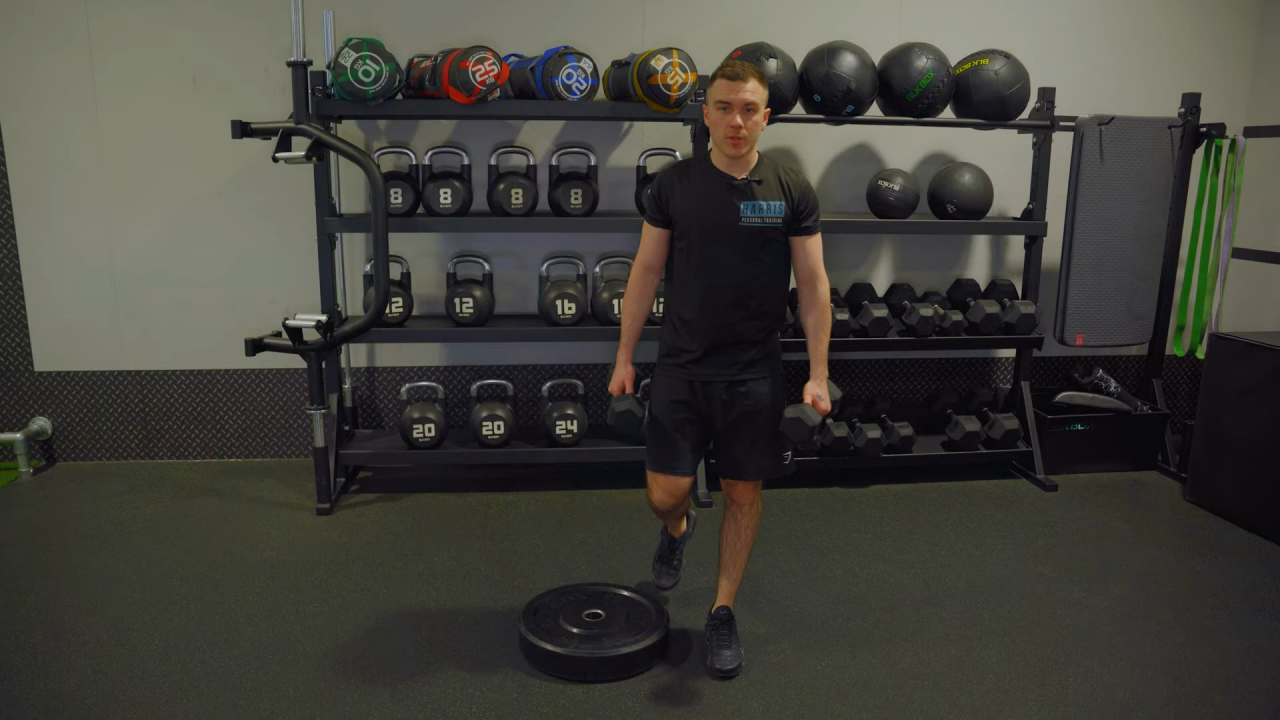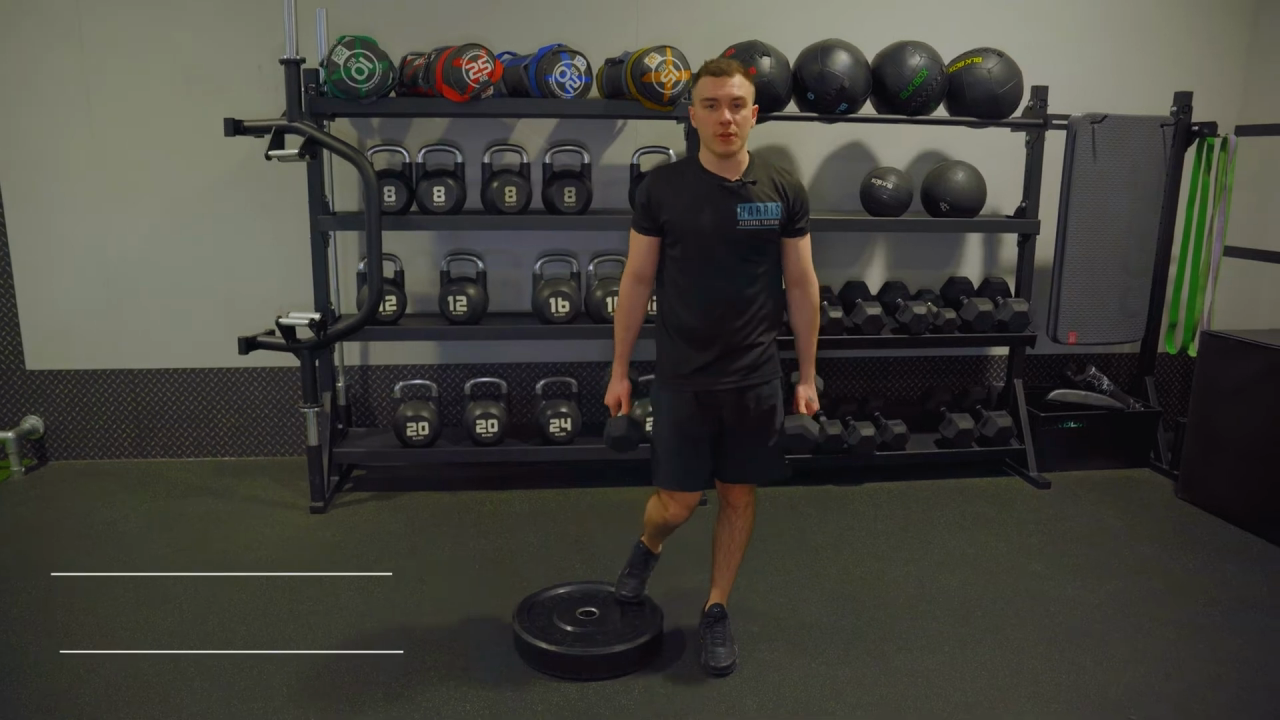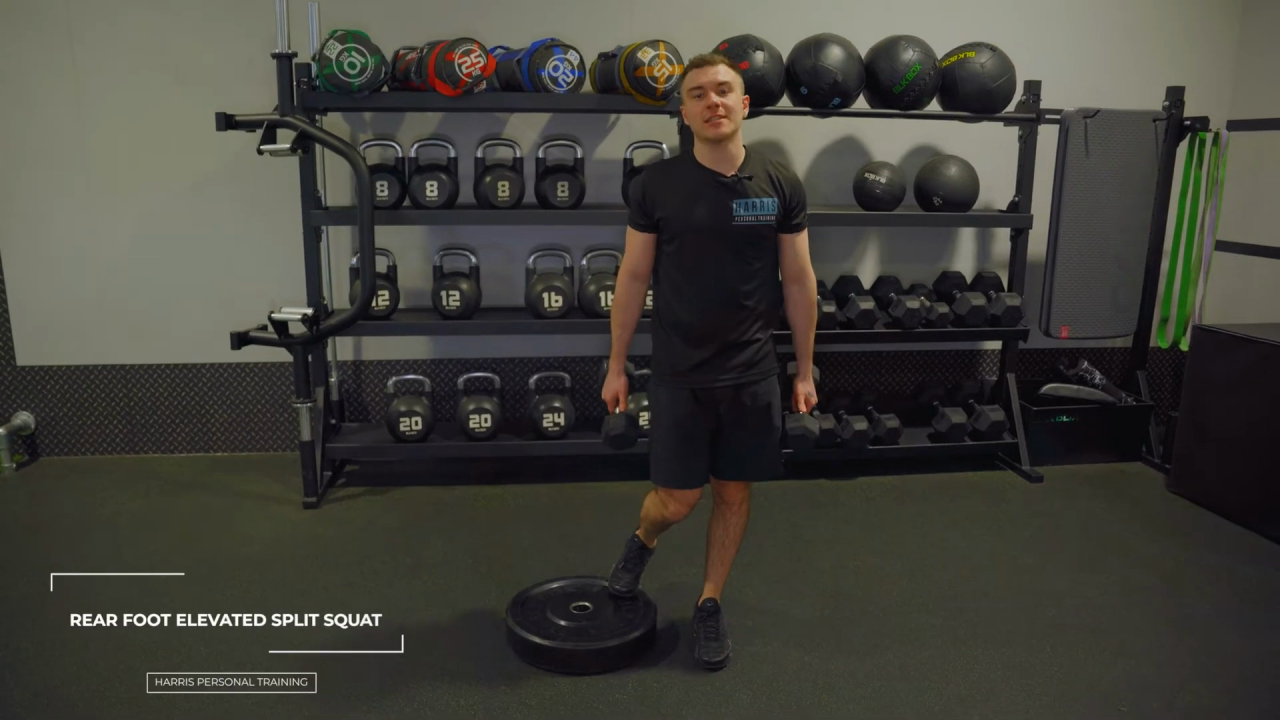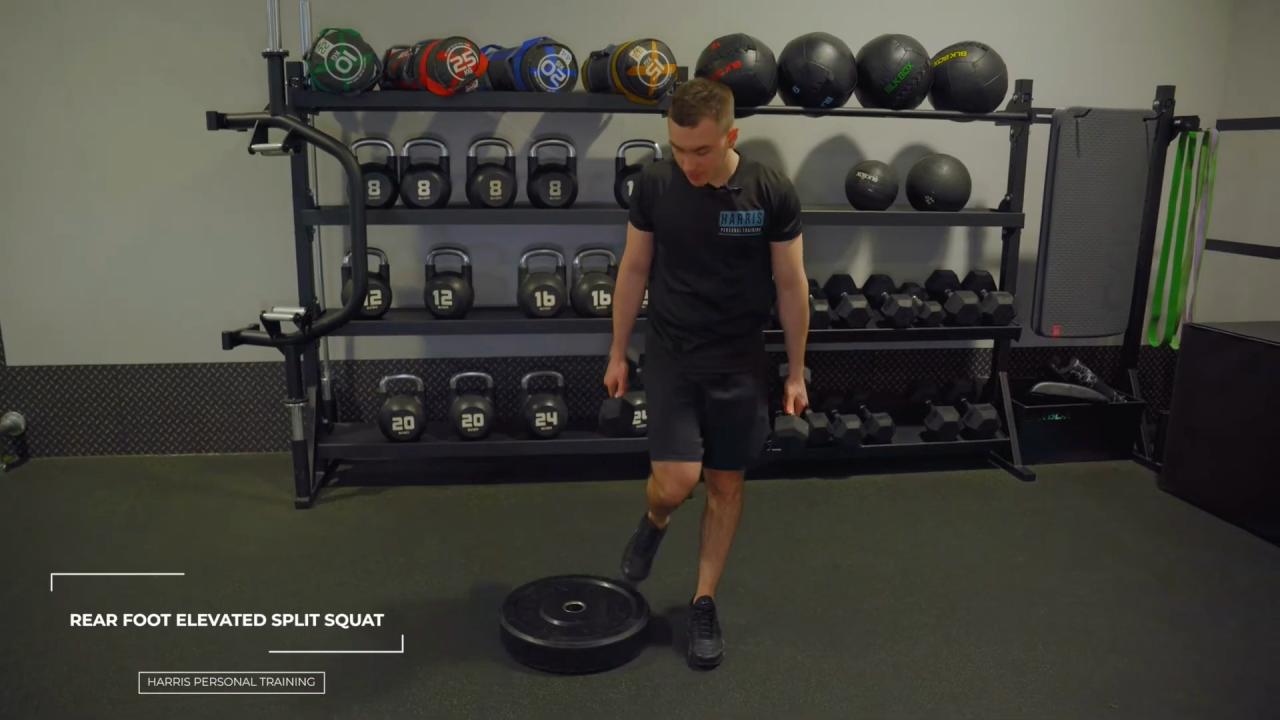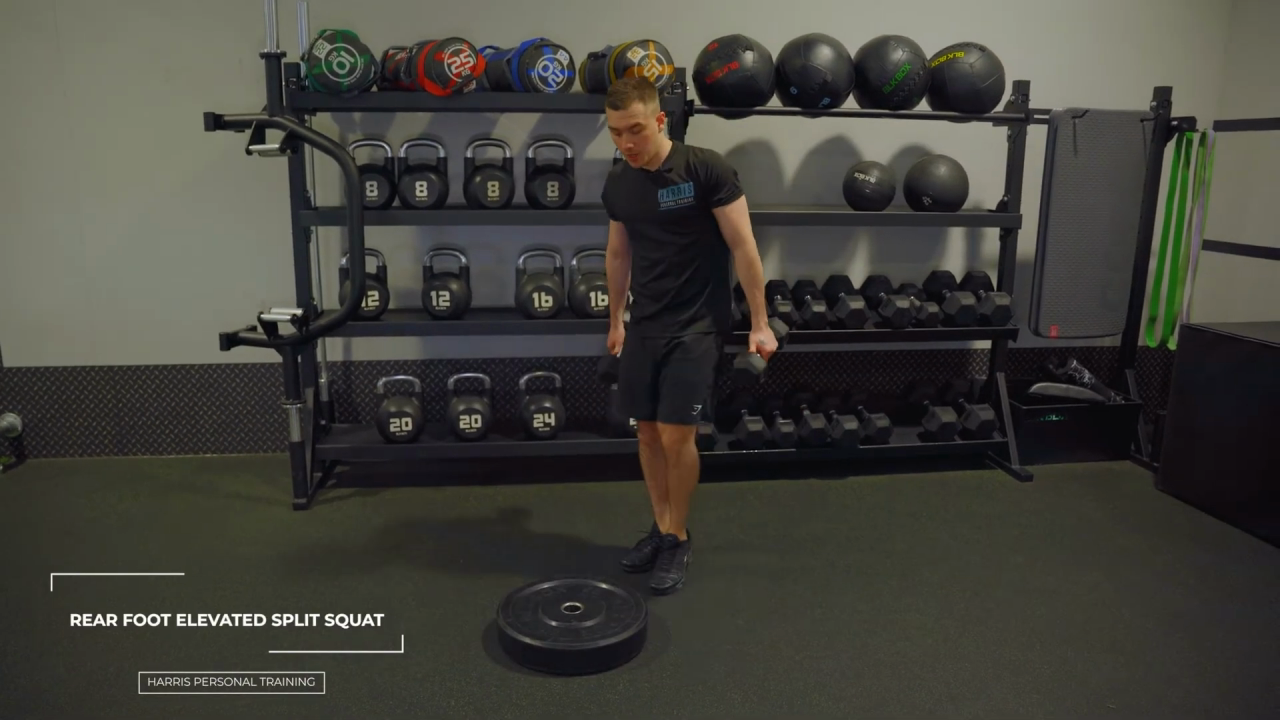
dt=1s
person 1, frame 1
left shoulder: (791, 190)
right shoulder: (674, 183)
left elbow: (812, 284)
right elbow: (647, 271)
left wrist: (817, 374)
right wrist: (624, 357)
left hip: (753, 372)
right hip: (682, 367)
left knee: (743, 491)
right knee: (665, 490)
left ankle: (722, 611)
right ankle: (676, 533)
person 1, frame 2
left shoulder: (784, 190)
right shoulder: (662, 188)
left elbow: (801, 285)
right elbow: (637, 281)
left wrist: (806, 375)
right wrist: (619, 370)
left hip: (755, 377)
right hip: (683, 376)
left knee: (739, 495)
right knee: (678, 502)
left ankle: (716, 610)
right ankle: (647, 547)
person 1, frame 3
left shoulder: (780, 185)
right shoulder: (656, 184)
left elbow: (799, 281)
right elbow: (633, 277)
left wrist: (805, 369)
right wrist: (615, 365)
left hip: (752, 373)
right hip: (679, 373)
left knee: (733, 492)
right knee: (677, 499)
left ankle: (709, 605)
right ankle: (641, 541)
person 1, frame 4
left shoulder: (772, 193)
right shoulder: (653, 185)
left elbow: (791, 285)
right elbow: (634, 270)
left wrist: (796, 373)
right wrist: (617, 353)
left hip: (738, 362)
right hip: (670, 357)
left knee: (726, 483)
right knee: (674, 481)
left ankle: (704, 602)
right ankle: (653, 523)
person 1, frame 5
left shoulder: (705, 168)
right shoulder: (617, 182)
left elbow: (743, 246)
left wrist: (760, 323)
right wrist: (616, 320)
left hip: (697, 324)
right hip: (644, 326)
left knee: (674, 435)
right knee: (647, 433)
left ankle: (679, 539)
right ankle: (662, 530)
